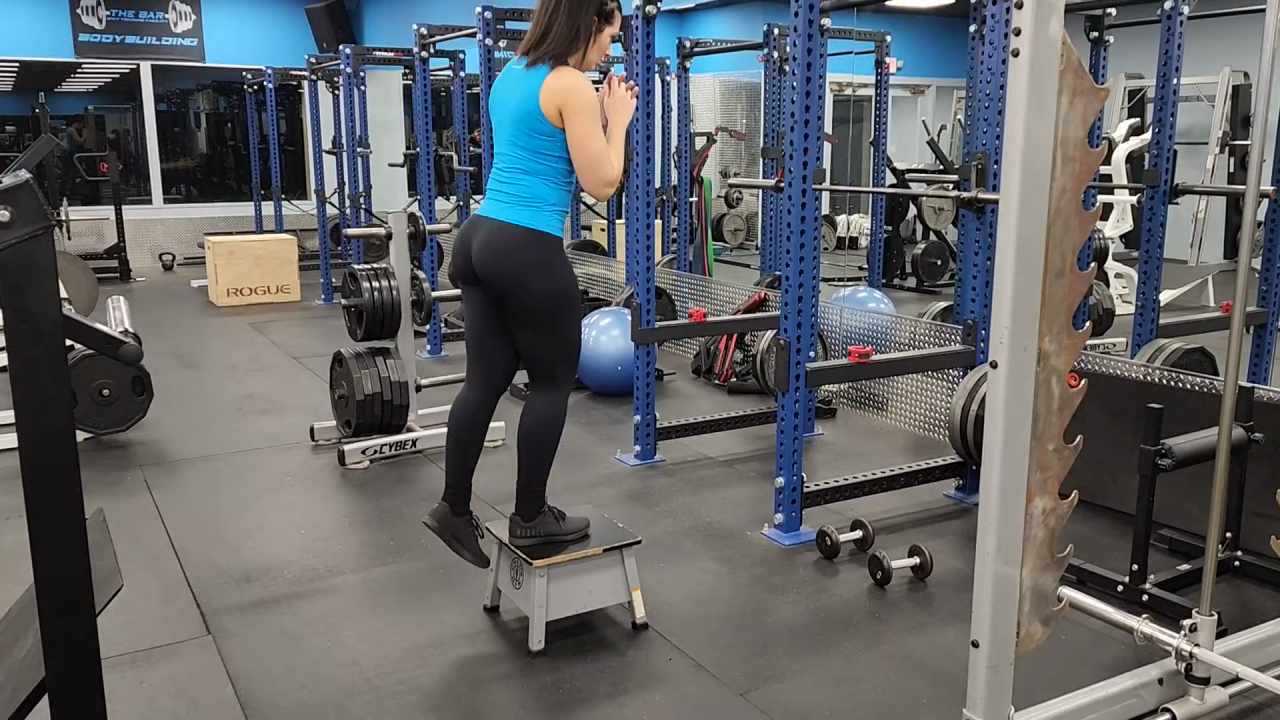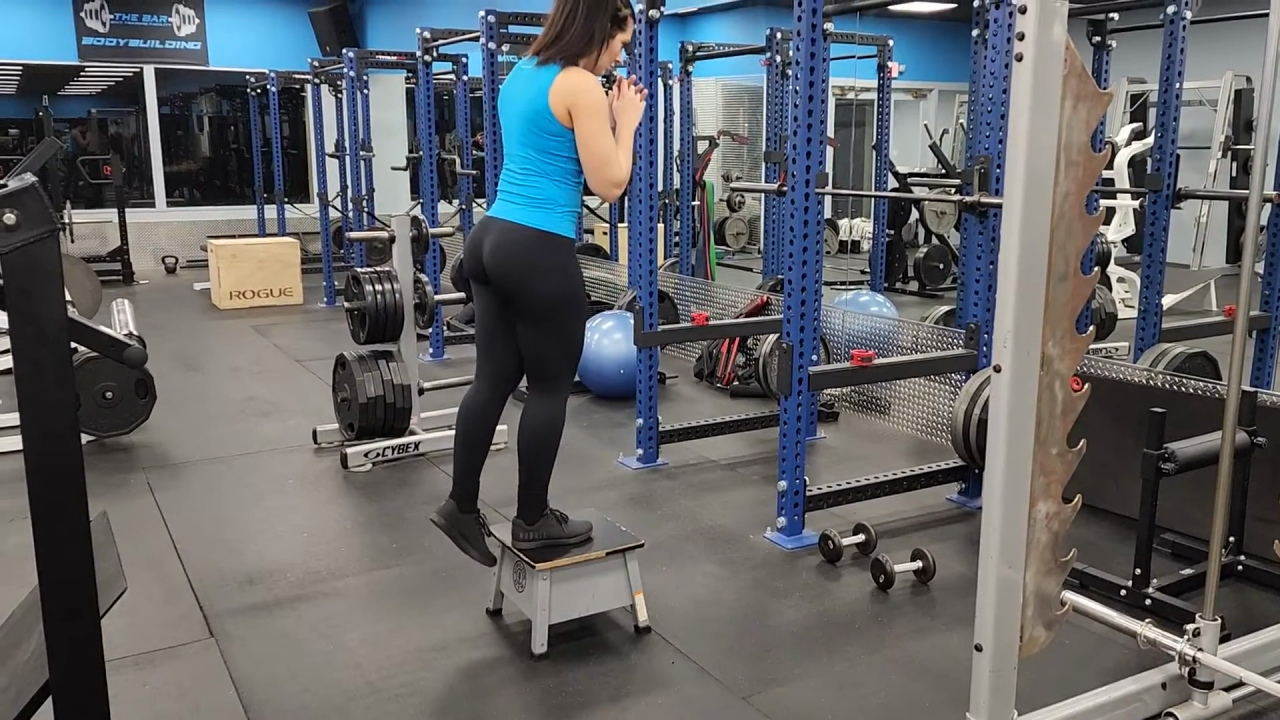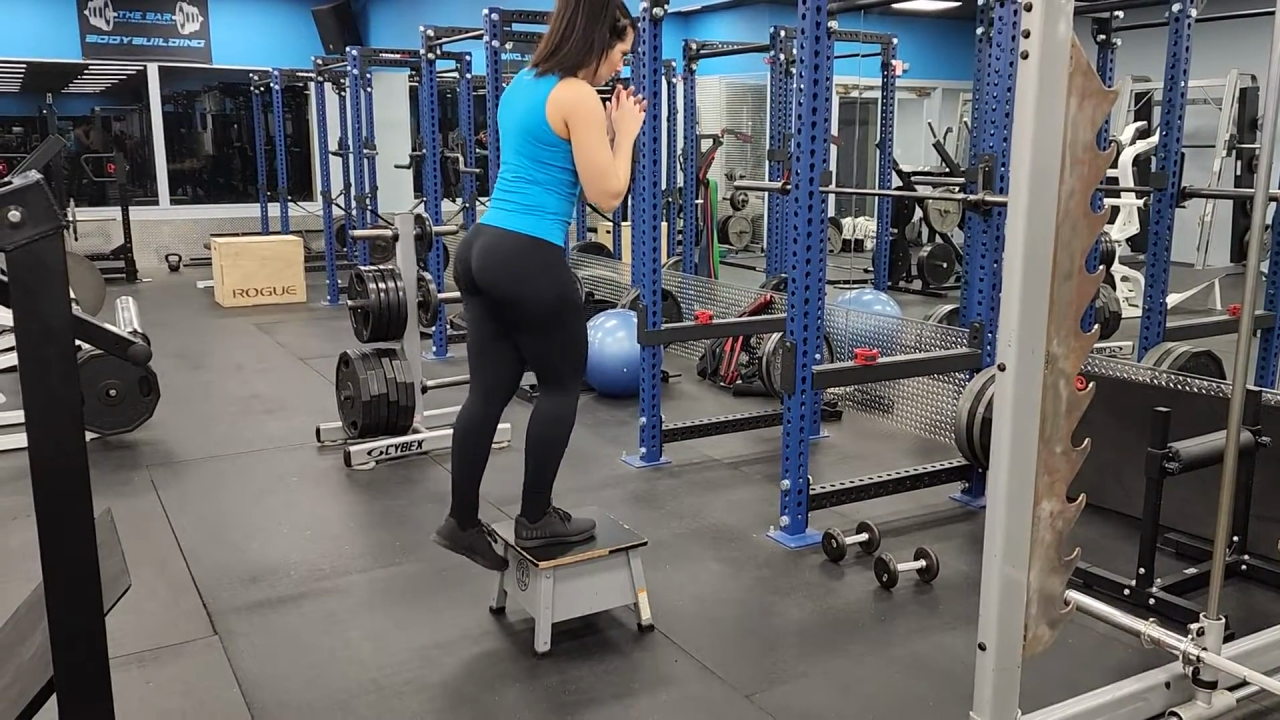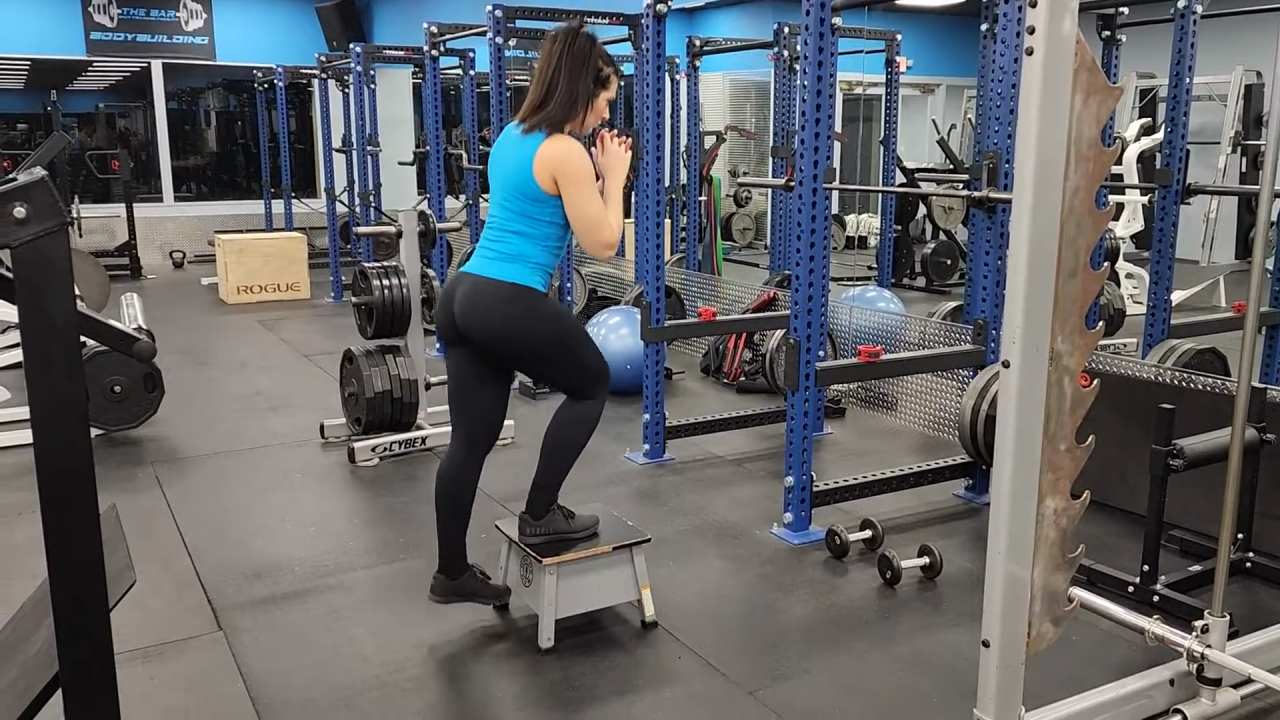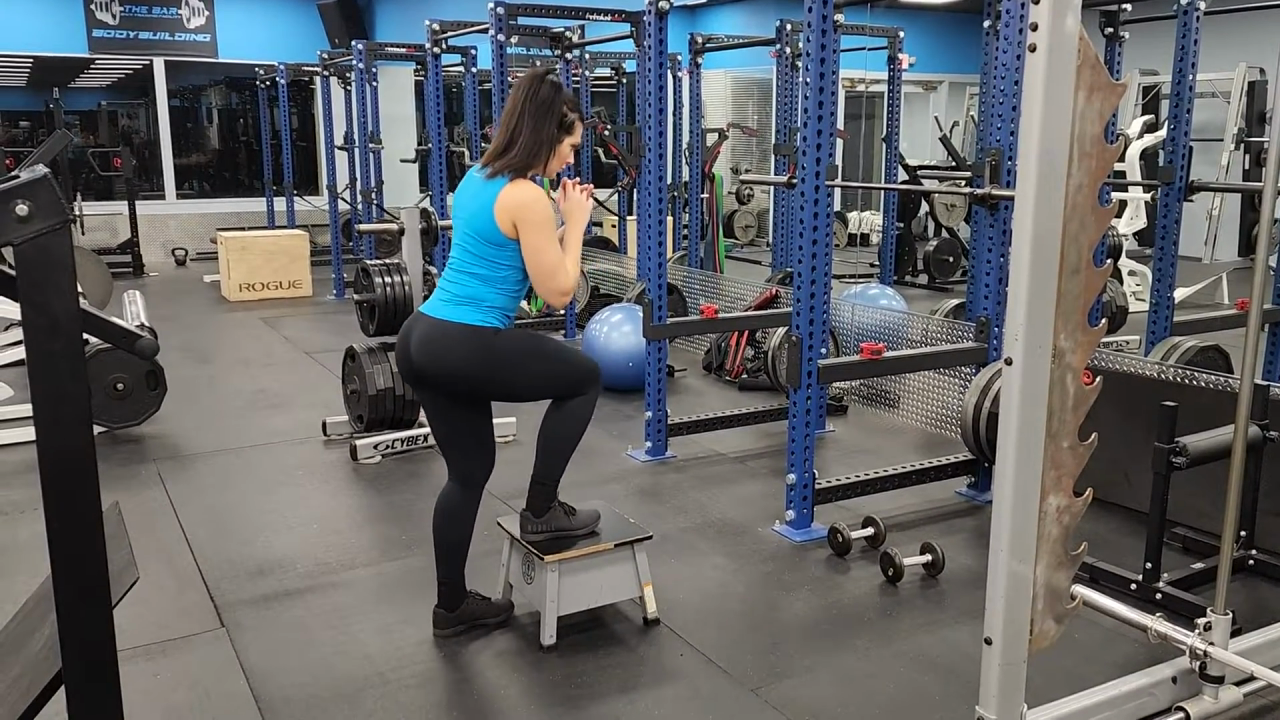
dt=0.4s
person 1, frame 1
left shoulder: (511, 75)
right shoulder: (570, 84)
right elbow: (601, 183)
left wrist: (598, 120)
right wrist: (617, 122)
left hip: (479, 240)
right hip: (528, 250)
left knee: (485, 380)
right knee: (551, 382)
left ankle: (454, 509)
right ankle: (531, 518)
person 1, frame 2
left shoulder: (520, 75)
right shoulder: (579, 85)
right elbow: (609, 184)
left wrist: (607, 120)
right wrist: (626, 124)
left hip: (491, 240)
right hip: (540, 251)
left knee: (493, 379)
right knee: (550, 387)
left ankle: (461, 506)
right ankle: (532, 520)
person 1, frame 3
left shoulder: (521, 85)
right shoulder: (577, 96)
right elbow: (606, 195)
left wrist: (606, 132)
right wrist: (624, 134)
left hip: (479, 250)
right hip: (527, 259)
left knee: (489, 391)
right knee: (562, 385)
left ankle: (462, 523)
right ankle: (535, 519)
person 1, frame 4
left shoulder: (512, 137)
right shoulder: (564, 151)
right elbow: (601, 245)
left wrist: (597, 174)
right wrist: (614, 178)
left hip: (461, 299)
right hip: (510, 306)
left knee: (470, 441)
right knee: (590, 387)
left ankle: (451, 573)
right ankle: (540, 515)
person 1, frame 5
left shoulder: (477, 178)
right shoulder: (525, 197)
right elbow: (558, 292)
left wrist: (562, 223)
right wrist: (576, 224)
left hip: (422, 341)
right hip: (466, 347)
left knee: (468, 473)
right knee: (583, 378)
left ankle: (452, 605)
right ankle: (541, 510)
